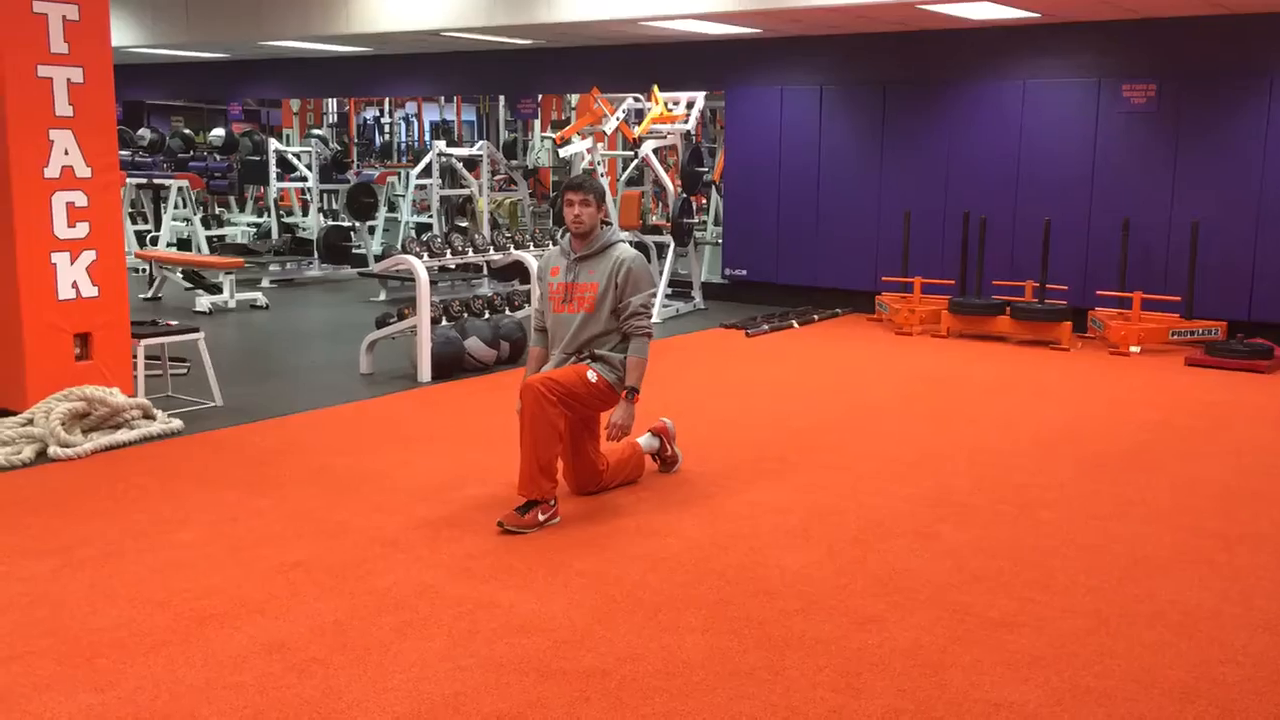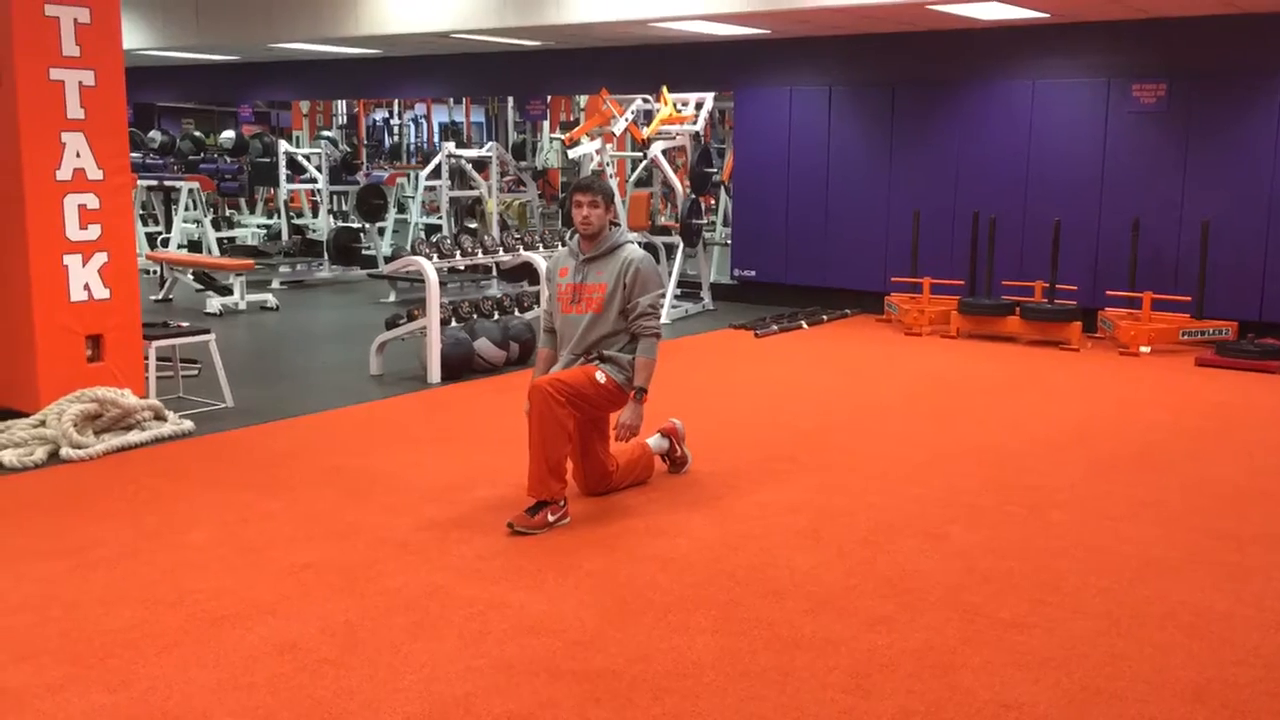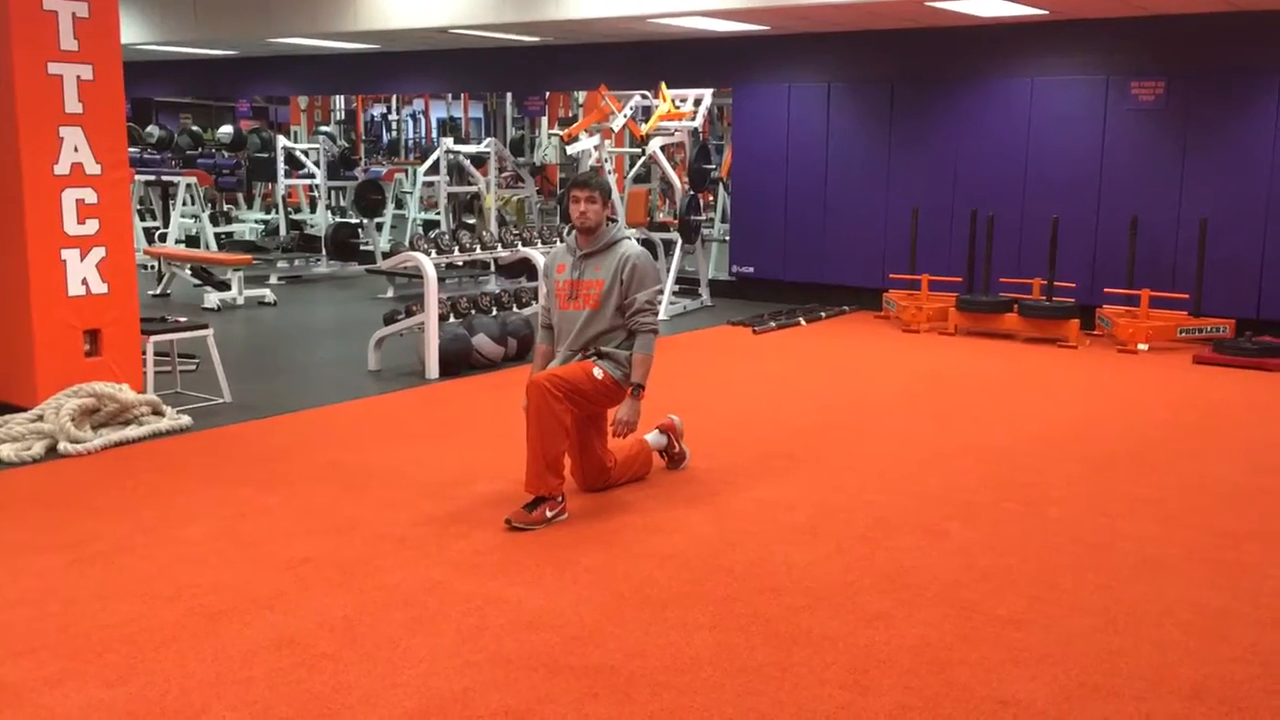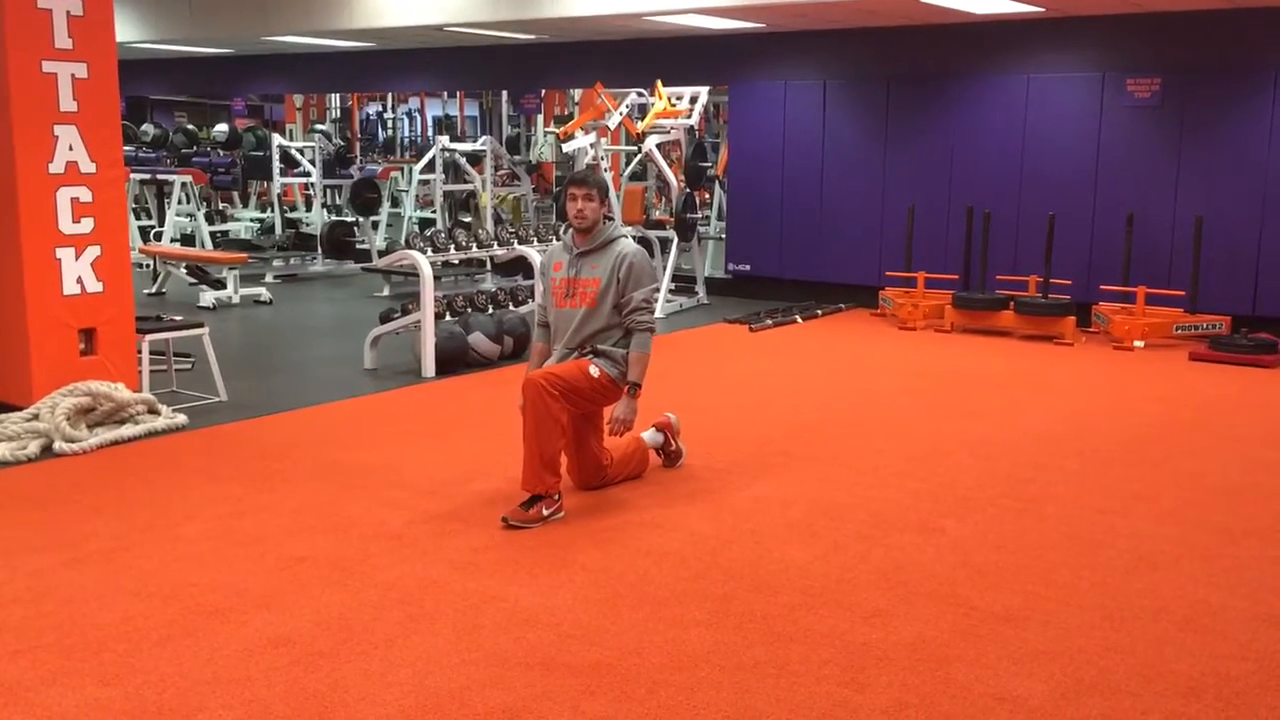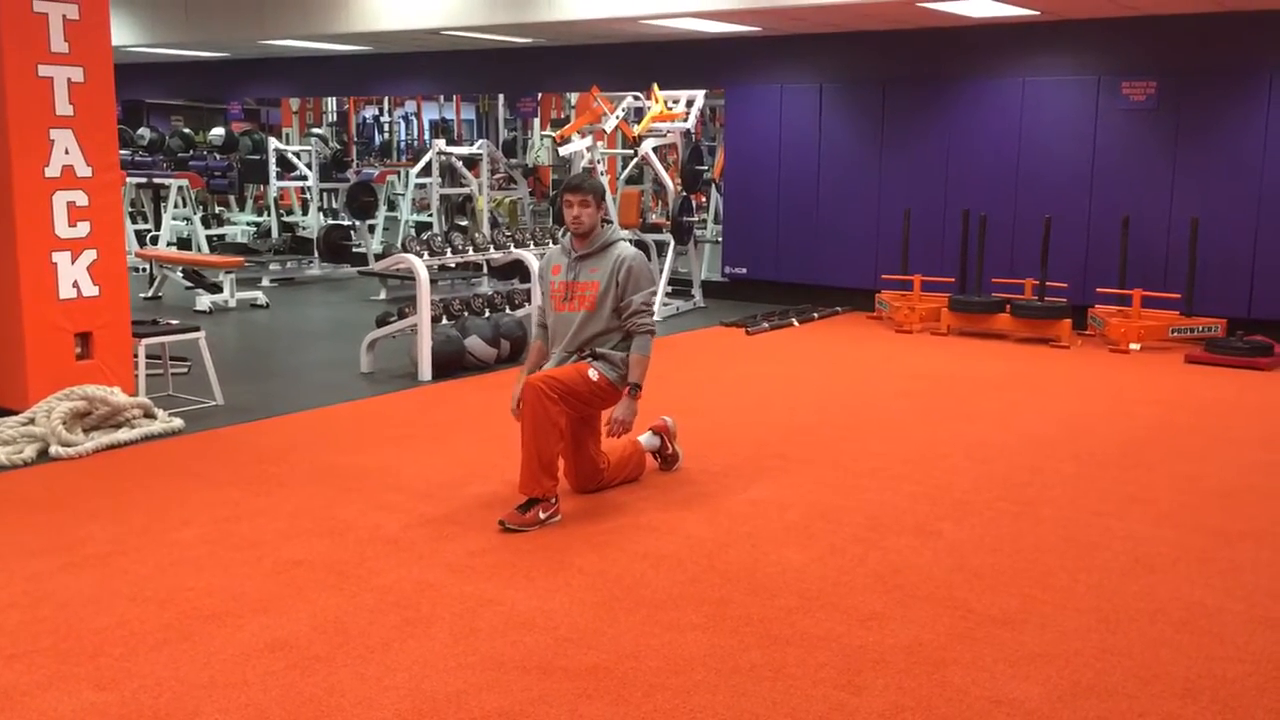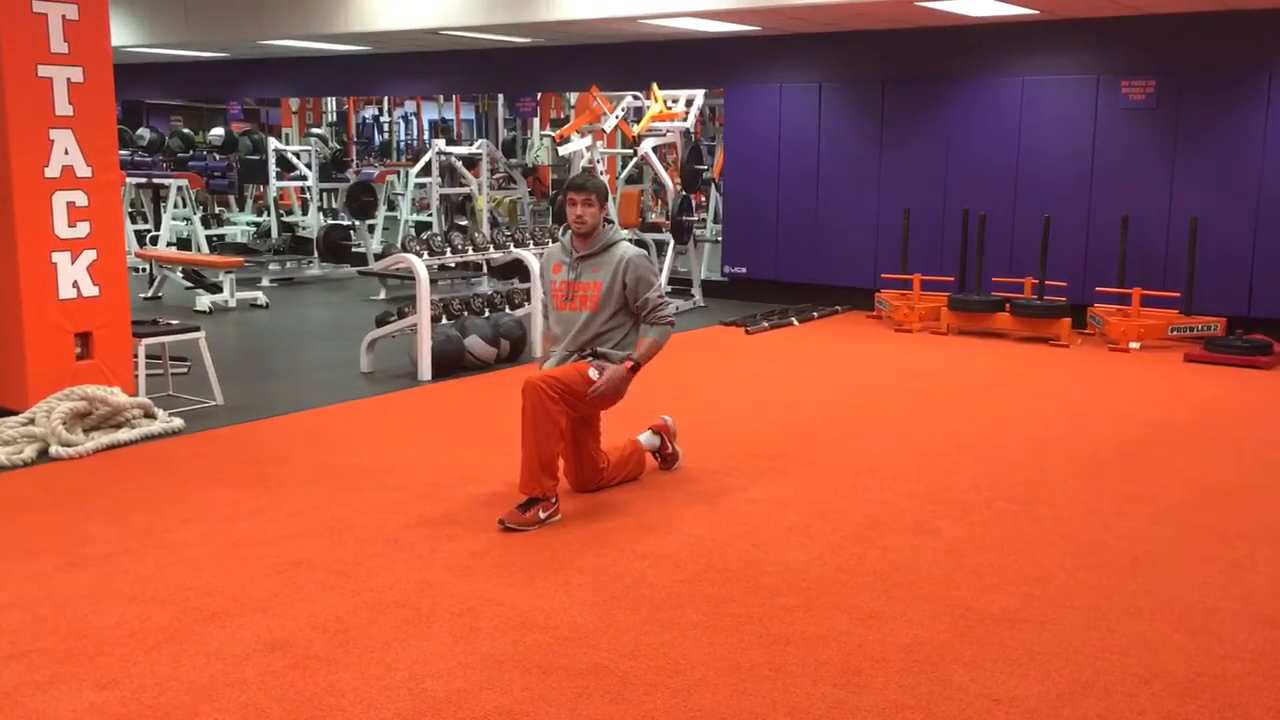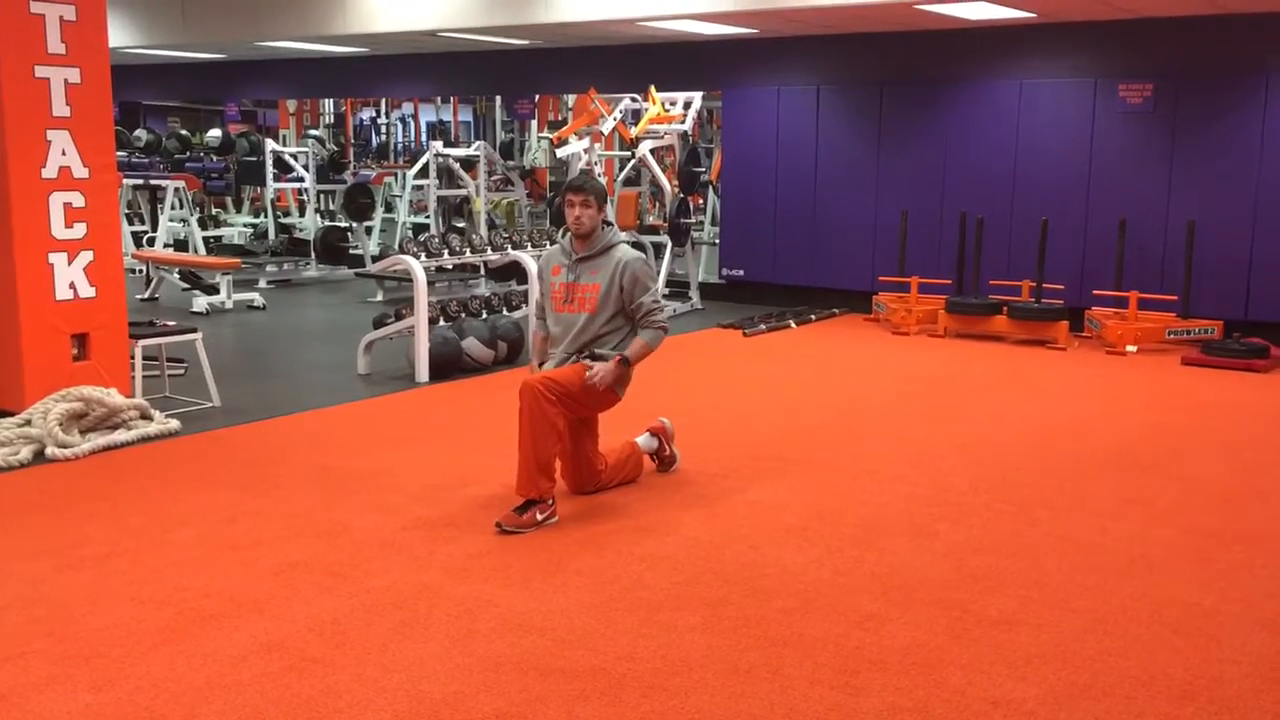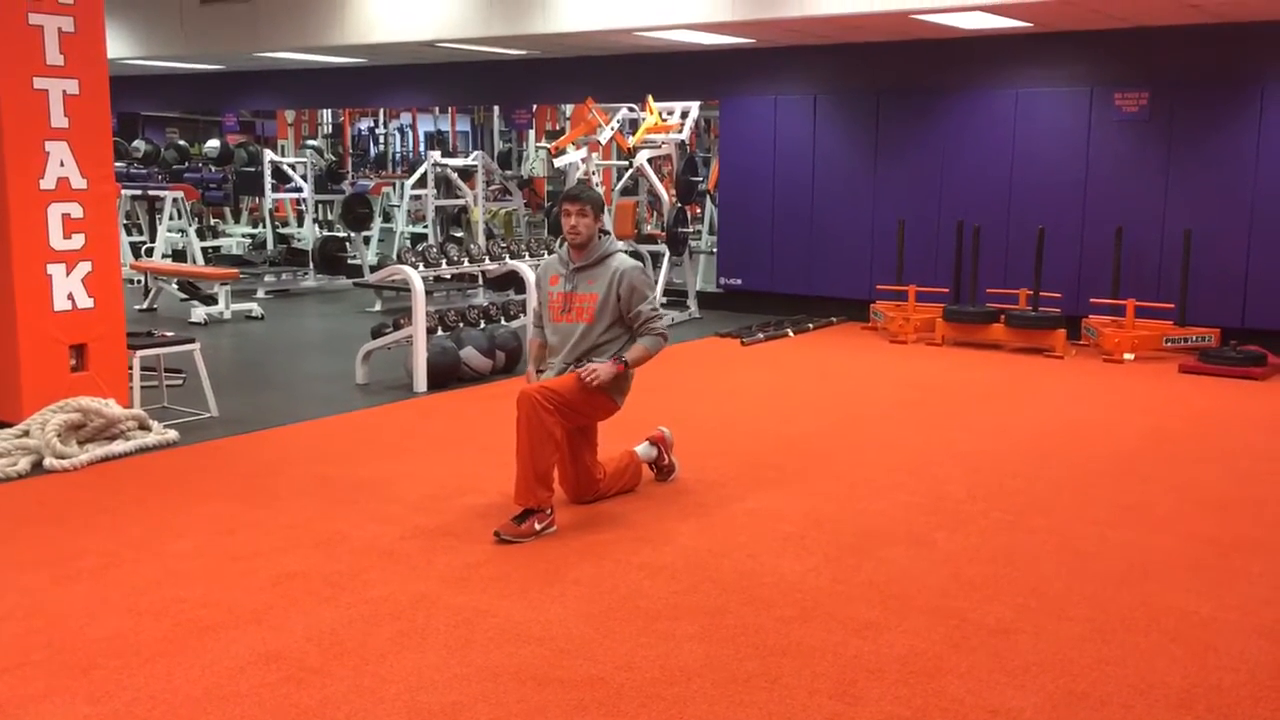
dt=0.5s
person 1, frame 1
left shoulder: (625, 261)
right shoulder: (550, 262)
left elbow: (639, 335)
right elbow: (540, 330)
left wrist: (629, 399)
right wrist: (524, 392)
left hip: (602, 371)
right hip: (564, 375)
left knee: (538, 390)
right knee: (586, 480)
left ankle: (541, 501)
right ankle: (653, 442)
person 1, frame 2
left shoulder: (633, 262)
right shoulder: (559, 263)
left elbow: (647, 335)
right elbow: (549, 331)
left wrist: (637, 400)
right wrist: (533, 392)
left hip: (611, 372)
right hip: (573, 376)
left knee: (547, 391)
right knee: (596, 481)
left ankle: (551, 502)
right ankle: (662, 442)
person 1, frame 3
left shoulder: (631, 257)
right shoulder: (557, 259)
left elbow: (645, 331)
right elbow: (547, 327)
left wrist: (635, 395)
right wrist: (531, 387)
left hip: (609, 367)
right hip: (571, 370)
left knee: (545, 386)
right knee: (594, 477)
left ankle: (547, 497)
right ankle: (661, 438)
person 1, frame 4
left shoulder: (628, 256)
right shoulder: (553, 257)
left elbow: (642, 330)
right elbow: (543, 325)
left wrist: (631, 394)
right wrist: (527, 388)
left hip: (605, 367)
right hip: (567, 370)
left knee: (541, 385)
right knee: (590, 475)
left ankle: (545, 495)
right ankle: (656, 437)
person 1, frame 5
left shoulder: (626, 260)
right shoulder: (552, 260)
left elbow: (642, 332)
right elbow: (543, 327)
left wrist: (631, 396)
right wrist: (522, 380)
left hip: (604, 369)
right hip: (566, 372)
left knee: (540, 388)
right knee: (586, 478)
left ankle: (541, 499)
right ankle: (654, 440)
person 1, frame 6
left shoulder: (628, 260)
right shoulder: (553, 257)
left elbow: (661, 321)
left wrist: (628, 368)
right wrist: (543, 363)
left hip: (602, 371)
right hip: (565, 369)
left knee: (537, 387)
right knee: (586, 478)
left ankle: (542, 498)
right ankle: (654, 440)
person 1, frame 7
left shoulder: (627, 262)
right shoulder: (551, 260)
left elbow: (655, 327)
left wrist: (618, 365)
right wrist: (536, 363)
left hip: (600, 377)
right hip: (561, 374)
left knee: (535, 389)
right knee: (584, 480)
left ankle: (539, 501)
right ankle: (651, 441)
person 1, frame 8
left shoulder: (624, 271)
right shoulder: (549, 269)
left elbow: (655, 334)
left wrist: (616, 366)
right wrist: (533, 368)
left hip: (600, 385)
right hip: (559, 381)
left knee: (532, 400)
right knee: (583, 489)
left ankle: (537, 509)
right ankle: (651, 451)
